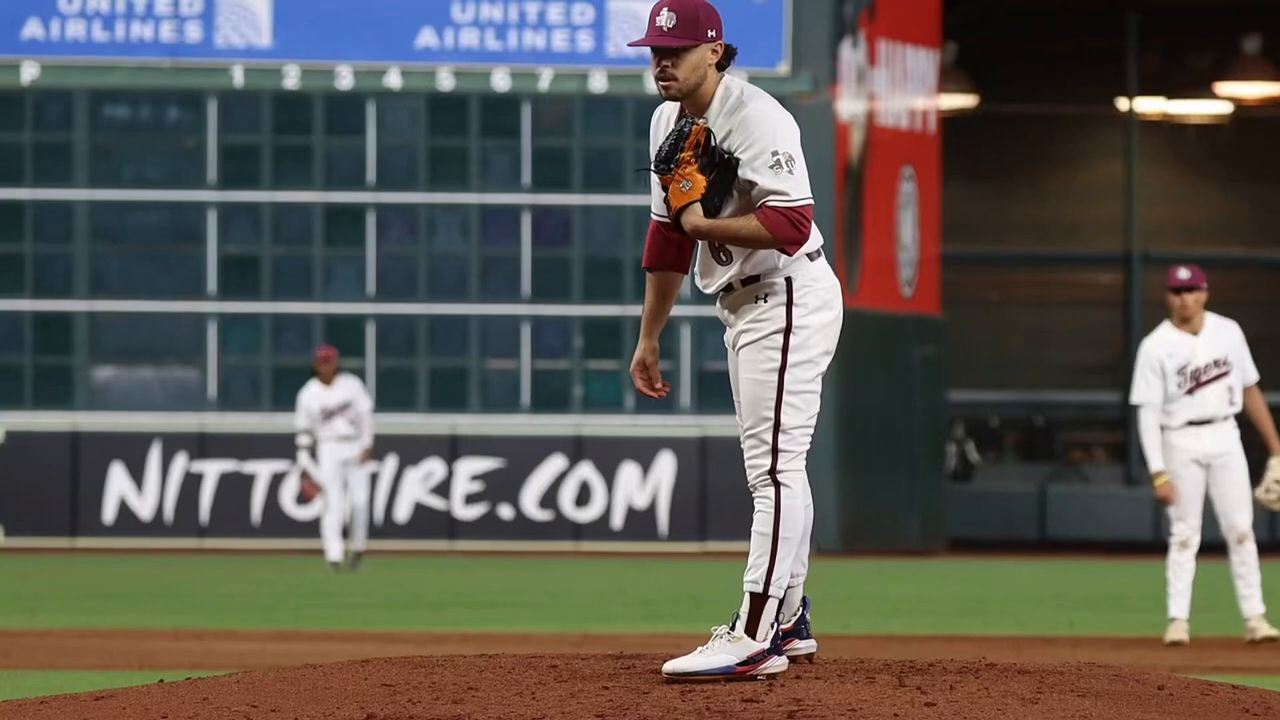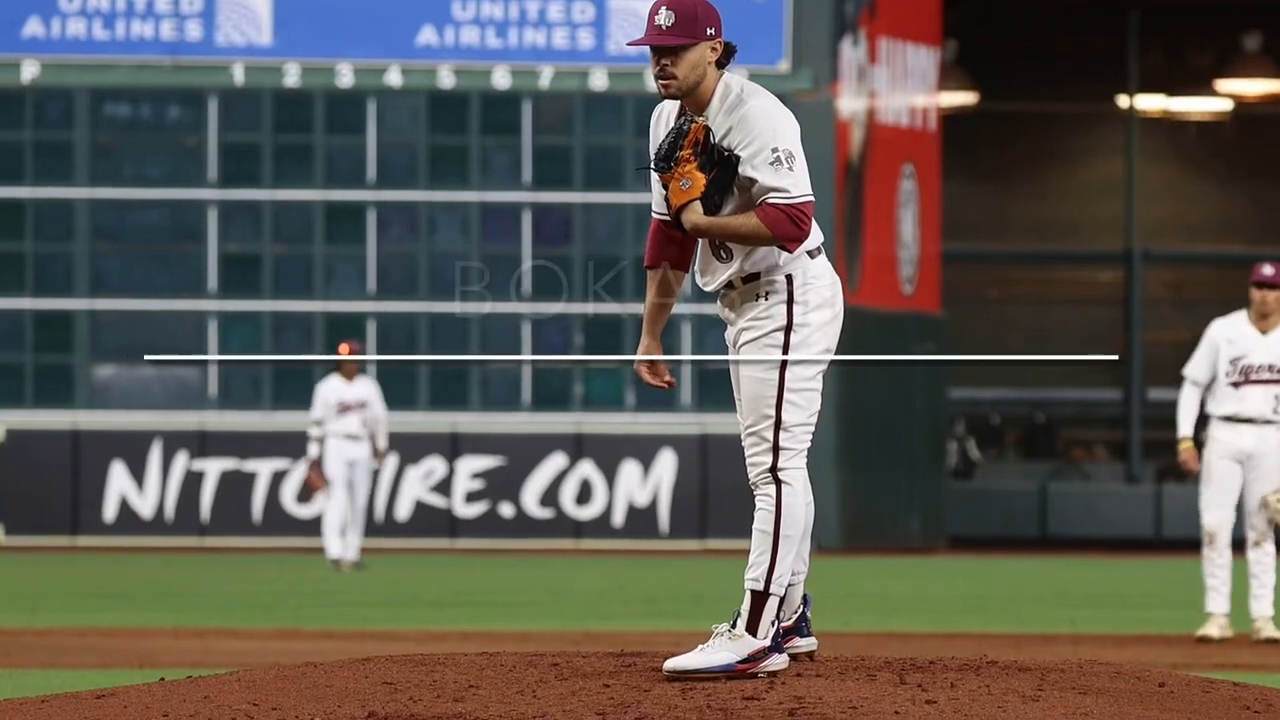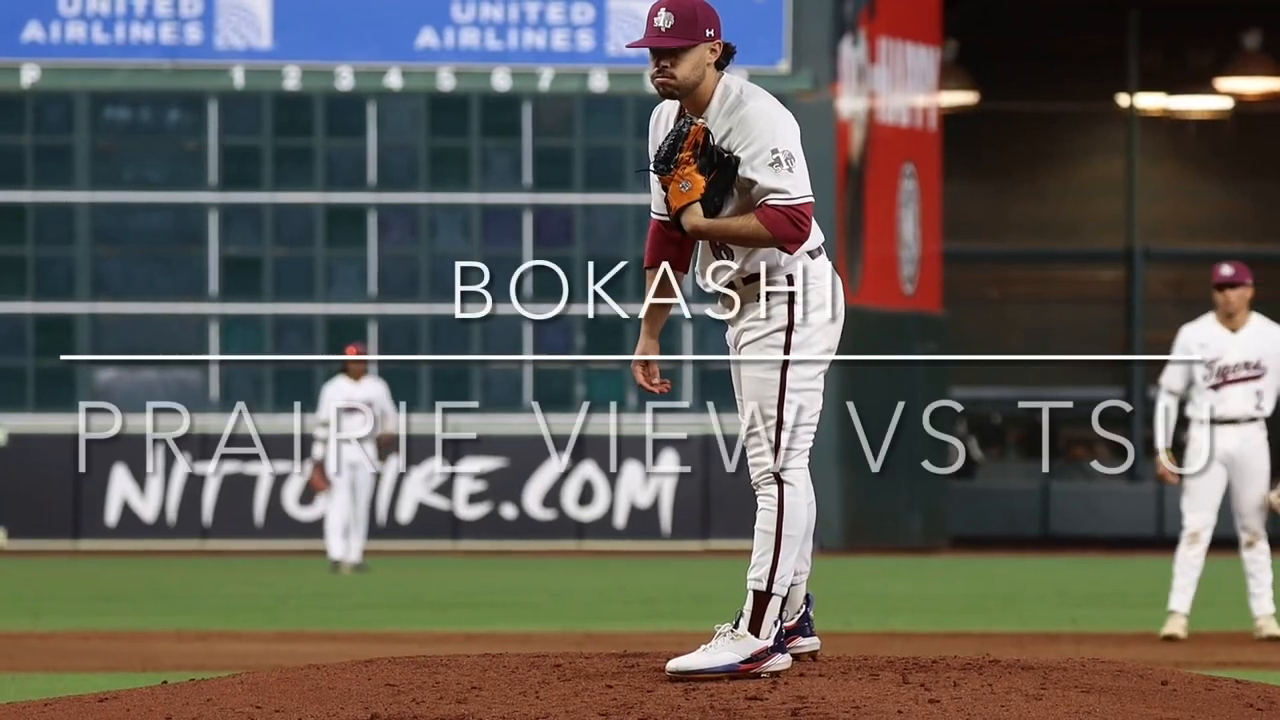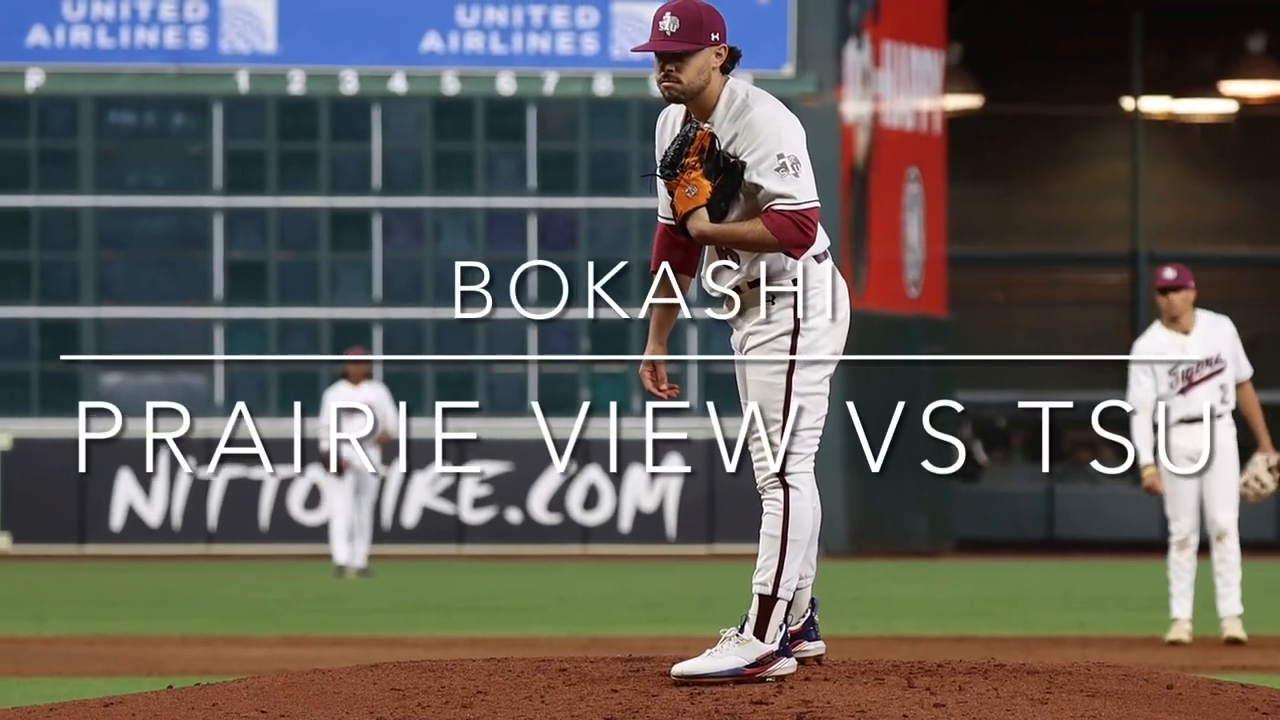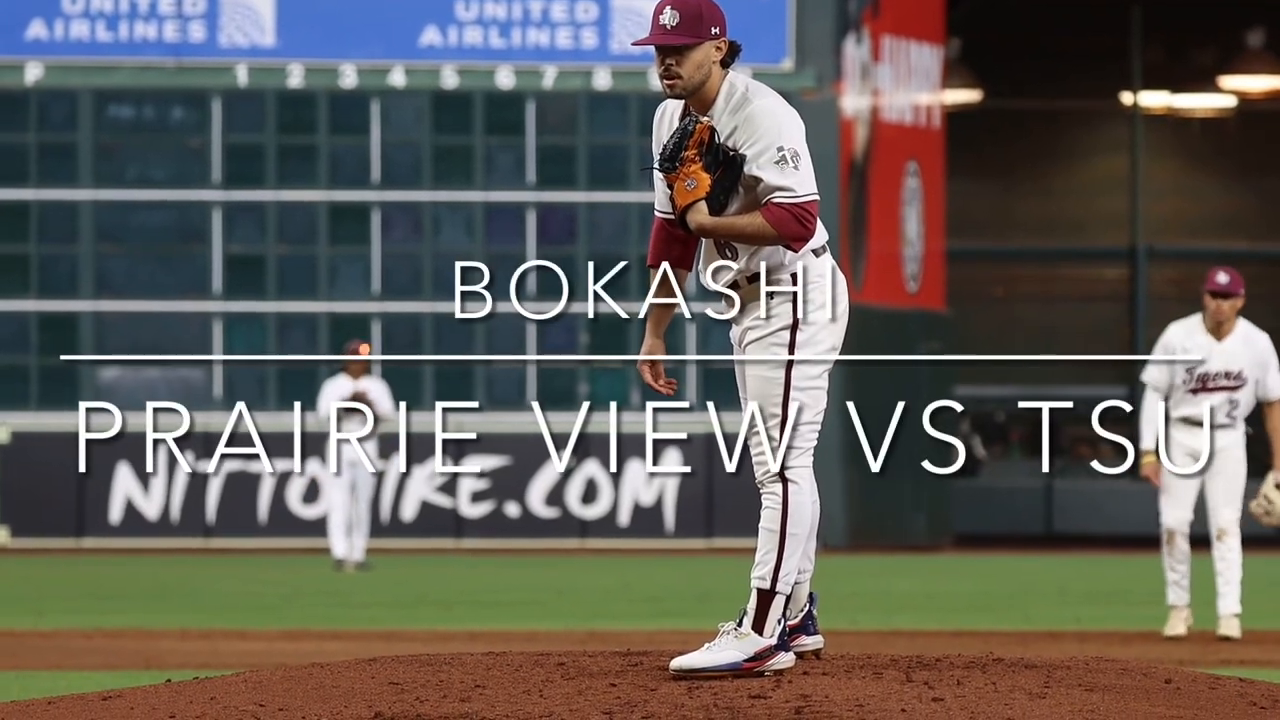
dt=0.7s
person 1, frame 1
left shoulder: (756, 118)
right shoulder: (668, 121)
left elbow: (792, 225)
right elbow: (667, 234)
left wrist: (702, 225)
right wrist: (648, 337)
left hip: (789, 299)
right hip: (743, 305)
left knee: (773, 467)
right knee: (772, 467)
left ankle: (756, 638)
right ankle: (788, 620)
person 1, frame 2
left shoulder: (756, 114)
right shoulder: (666, 119)
left elbow: (791, 220)
right elbow: (667, 229)
left wrist: (701, 222)
right wrist: (651, 333)
left hip: (788, 297)
right hip: (741, 302)
left knee: (774, 464)
right knee: (773, 463)
left ankle: (756, 635)
right ankle: (788, 617)
person 1, frame 3
left shoulder: (756, 116)
right shoulder: (665, 120)
left elbow: (791, 223)
right elbow: (666, 233)
left wrist: (701, 224)
right wrist: (649, 335)
left hip: (790, 298)
right hip: (743, 302)
left knee: (777, 465)
right knee: (775, 465)
left ankle: (759, 635)
right ankle: (791, 618)
person 1, frame 4
left shoulder: (760, 121)
right shoulder: (671, 125)
left elbow: (797, 229)
right elbow: (673, 238)
left wrist: (708, 230)
right wrist: (657, 340)
left hip: (796, 304)
right hip: (749, 308)
left knee: (783, 470)
right knee: (780, 470)
left ankle: (765, 640)
right ankle: (797, 622)
person 1, frame 5
left shoulder: (761, 114)
right shoulder: (669, 118)
left elbow: (797, 220)
right elbow: (670, 232)
left wrist: (707, 222)
right wrist: (654, 333)
left hip: (795, 297)
right hip: (747, 301)
left knee: (782, 464)
right knee: (778, 463)
left ankle: (763, 634)
right ankle: (795, 616)
person 2, frame 1
left shoulder: (1229, 332)
right shoulder: (1154, 346)
right elbow: (1148, 414)
right wrist: (1159, 473)
left hip: (1225, 438)
right hip: (1181, 443)
left knee: (1240, 528)
right knee: (1184, 534)
right ankle: (1178, 620)
person 2, frame 2
right shoulder: (1222, 330)
right elbow: (1192, 385)
right wrist: (1185, 439)
right hip: (1223, 436)
right knee: (1215, 524)
right ankle: (1217, 614)
person 2, frame 3
right shoulder: (1193, 335)
right elbow: (1169, 394)
right wrist: (1163, 451)
right hip: (1205, 438)
right knee: (1196, 525)
right ankle: (1177, 614)
person 2, frame 4
left shoulder: (1221, 328)
right shoulder: (1147, 346)
left elbow: (1243, 385)
right elbow: (1141, 411)
left wrist: (1264, 441)
right wrist: (1148, 465)
left hip: (1220, 433)
right hip: (1176, 440)
left knee: (1223, 525)
right knee: (1182, 532)
left ankle: (1231, 617)
right ankle: (1181, 620)
person 2, frame 5
right shoulder: (1177, 335)
right elbow: (1154, 395)
right wrist: (1148, 452)
left hip: (1228, 441)
right hip: (1182, 438)
left knee: (1225, 526)
right knee: (1174, 524)
left ankle: (1229, 615)
right ankle: (1179, 607)
person 3, frame 1
left shoulder: (862, 45)
right shoulder: (846, 47)
left elbow: (865, 88)
right elbow: (844, 91)
left hip: (859, 121)
right hip: (849, 122)
left knee: (857, 193)
right knee: (848, 194)
left ankle: (854, 276)
right ankle: (849, 275)
person 3, frame 2
left shoulder: (864, 42)
right shoulder: (846, 44)
left elbow: (865, 84)
right elbow: (844, 88)
left hip: (859, 119)
right hip: (849, 118)
left knee: (857, 194)
right knee: (848, 195)
left ankle: (855, 272)
right ankle: (849, 272)
person 3, frame 3
left shoulder: (864, 42)
right shoulder: (846, 45)
left elbow: (866, 85)
right elbow: (843, 88)
left hip: (859, 119)
right hip: (849, 119)
left knee: (857, 191)
right knee: (849, 194)
left ankle: (856, 272)
right ankle: (850, 274)
person 3, frame 4
left shoulder: (869, 46)
right shoulder: (851, 48)
left elbow: (871, 89)
right elbow: (849, 92)
left hip: (864, 122)
right hip: (853, 123)
left knee: (862, 195)
right knee: (852, 197)
left ankle: (861, 277)
right ankle: (855, 277)
person 3, frame 5
left shoulder: (866, 40)
right shoulder: (849, 43)
left elbow: (869, 82)
right elbow: (847, 85)
left hip: (863, 116)
right hip: (853, 116)
left knee: (861, 188)
right knee: (852, 188)
left ankle: (859, 269)
right ankle: (854, 270)
person 4, frame 1
left shoulder: (352, 383)
right shoulder: (307, 395)
left elbow: (366, 415)
right elbow: (303, 431)
left wrist: (367, 446)
right wrist: (304, 465)
left hip: (356, 449)
right hip: (329, 450)
left knee: (360, 501)
right knee: (333, 504)
left ankle: (358, 547)
right ankle: (334, 557)
person 4, frame 2
left shoulder: (370, 385)
right shoulder: (326, 386)
left elbow: (380, 418)
right elbow: (316, 423)
left wrist: (381, 449)
right wrist: (314, 458)
left hip: (363, 450)
right hip: (336, 448)
left knee: (359, 504)
right knee: (336, 501)
left ankle: (352, 555)
right ankle: (335, 556)
person 4, frame 3
left shoulder: (378, 386)
right shoulder: (332, 388)
left elbow: (389, 414)
right elbow: (322, 423)
left wrist: (388, 433)
right wrist: (317, 460)
left hip: (366, 451)
right hip: (338, 450)
left knee: (361, 505)
right knee: (338, 503)
left ankle: (355, 557)
right ankle: (337, 557)
person 4, frame 4
left shoulder: (379, 391)
right shoulder: (333, 392)
left elbow: (392, 420)
right elbow: (325, 427)
left wrist: (385, 434)
right wrist: (328, 452)
left hip: (370, 454)
right hip: (341, 454)
left knee: (365, 509)
right knee: (341, 508)
left ankle: (360, 562)
right ankle: (342, 562)
person 4, frame 5
left shoulder: (378, 385)
right shoulder: (332, 384)
left elbow: (389, 413)
right elbow: (324, 413)
left wrist: (369, 402)
right wrist: (345, 404)
left hip: (367, 448)
right hip: (340, 447)
left knee: (363, 503)
right knee: (338, 501)
left ankle: (358, 556)
right ankle: (340, 555)
